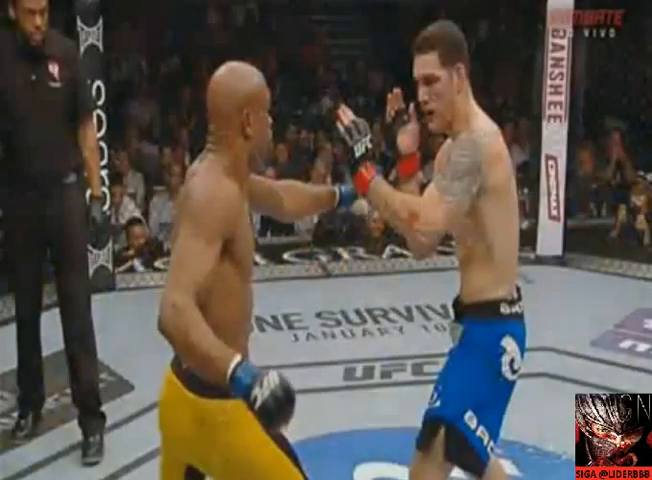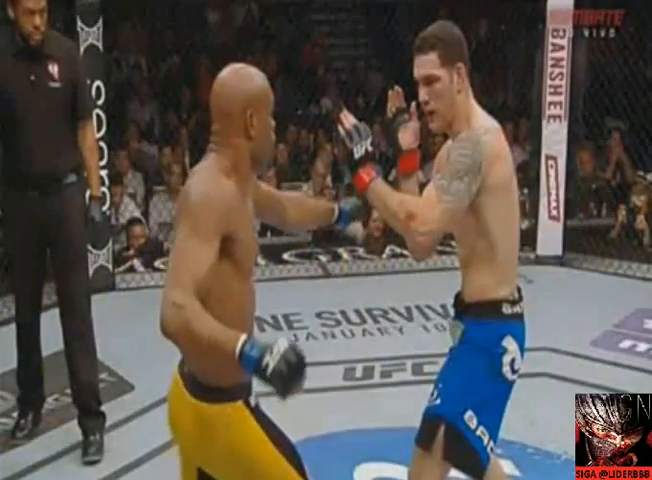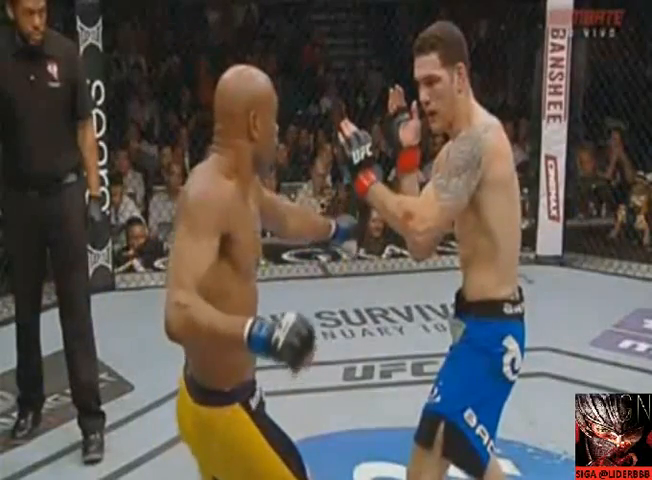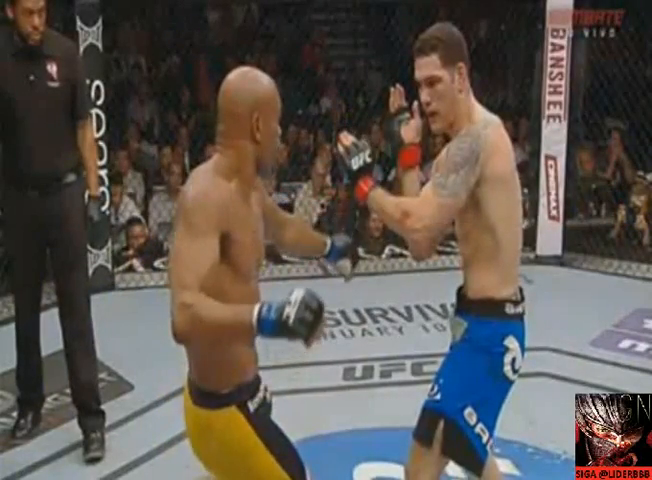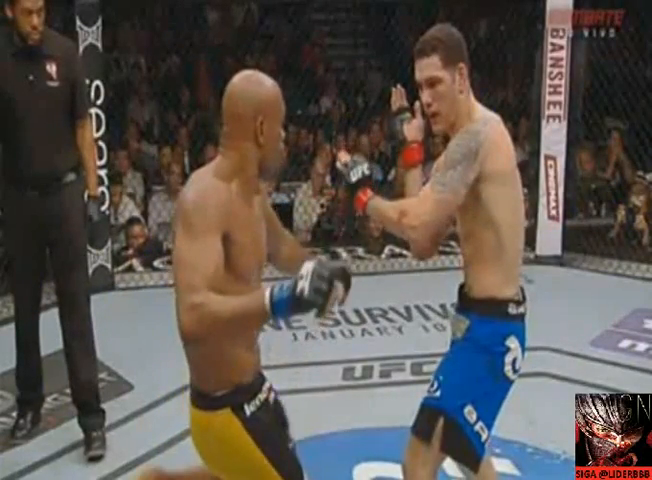
dt=0.4s
person 1, frame 1
left shoulder: (66, 53)
left elbow: (85, 128)
left wrist: (95, 192)
left hip: (65, 192)
left knee: (77, 308)
left ankle: (91, 417)
person 1, frame 2
left shoulder: (66, 53)
left elbow: (84, 128)
left wrist: (95, 193)
left hip: (65, 192)
left knee: (76, 308)
left ankle: (91, 416)
person 1, frame 3
left shoulder: (66, 53)
left elbow: (84, 127)
left wrist: (94, 192)
left hip: (65, 192)
left knee: (76, 307)
left ankle: (91, 415)
person 1, frame 4
left shoulder: (65, 52)
left elbow: (83, 126)
left wrist: (93, 192)
left hip: (64, 191)
left knee: (75, 306)
left ankle: (90, 415)
person 1, frame 5
left shoulder: (64, 52)
left elbow: (82, 125)
left wrist: (93, 190)
left hip: (64, 191)
left knee: (75, 305)
left ankle: (91, 414)
person 2, frame 1
left shoulder: (476, 142)
right shoulder: (453, 147)
left elbow: (424, 227)
right elbow: (422, 245)
left wrist: (364, 169)
right wrist: (406, 159)
left hip: (490, 328)
right hip: (486, 322)
person 2, frame 2
left shoulder: (477, 141)
right shoulder: (454, 148)
left elbow: (422, 228)
right elbow: (421, 247)
left wrist: (364, 170)
right wrist: (407, 158)
left hip: (490, 328)
right hip: (484, 322)
person 2, frame 3
left shoulder: (478, 138)
right shoulder: (455, 148)
left elbow: (421, 226)
right elbow: (421, 246)
left wrist: (364, 174)
right wrist: (407, 155)
left hip: (489, 327)
right hip: (484, 321)
person 2, frame 4
left shoulder: (478, 136)
right shoulder: (456, 150)
left elbow: (418, 223)
right elbow: (422, 245)
left wrist: (363, 182)
right wrist: (409, 153)
left hip: (489, 327)
right hip: (484, 320)
person 2, frame 5
left shoulder: (478, 134)
right shoulder: (460, 148)
left elbow: (415, 222)
right elbow: (424, 245)
left wrist: (362, 193)
right wrist: (412, 152)
left hip: (490, 326)
right hip: (485, 319)
person 3, frame 1
left shoulder: (225, 175)
right shoulder: (213, 192)
left elbow: (283, 200)
right elbow: (174, 312)
left wrist: (340, 194)
right wrist: (241, 375)
right hip: (213, 405)
person 3, frame 2
left shoulder: (237, 180)
right shoulder: (209, 192)
left elbow: (285, 210)
right elbow: (176, 312)
left wrist: (338, 212)
right wrist: (250, 352)
right hip: (217, 406)
person 3, frame 3
left shoulder: (243, 183)
right shoulder: (207, 193)
left elbow: (284, 218)
right elbow: (179, 313)
left wrist: (334, 228)
right wrist: (258, 335)
left hip: (223, 395)
right hip: (220, 406)
person 3, frame 4
left shoulder: (248, 186)
right shoulder: (205, 195)
left elbow: (282, 229)
right elbow: (185, 315)
left wrist: (330, 247)
right wrist: (267, 317)
left hip: (240, 391)
right hip: (223, 406)
person 3, frame 5
left shoulder: (252, 190)
right shoulder: (204, 197)
right elbow: (193, 316)
left wrist: (319, 270)
right wrist: (279, 299)
left hip: (251, 385)
right hip: (225, 405)
